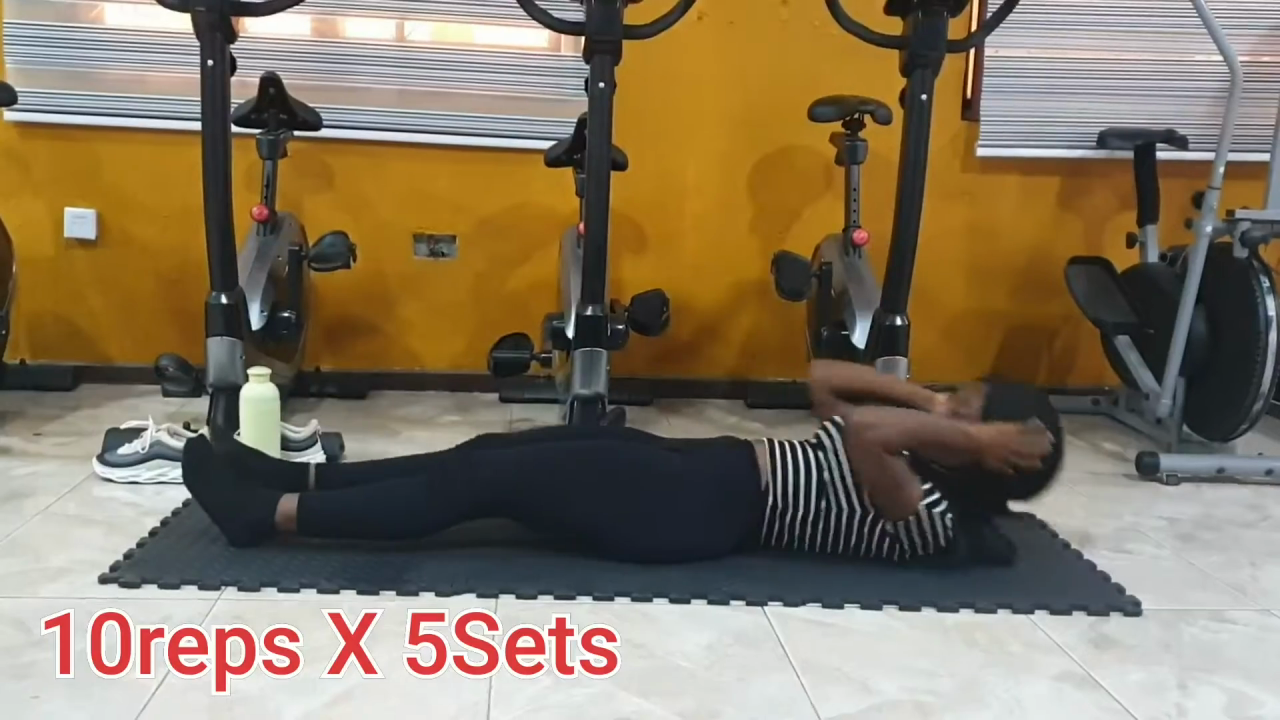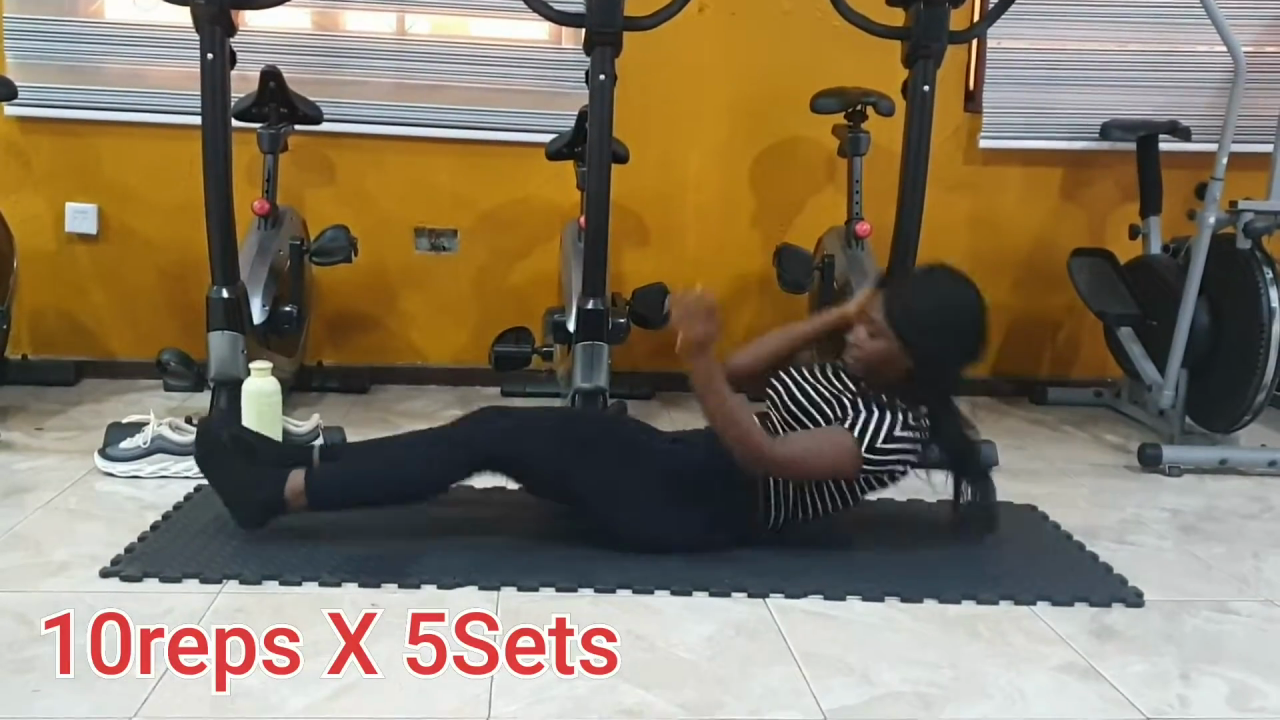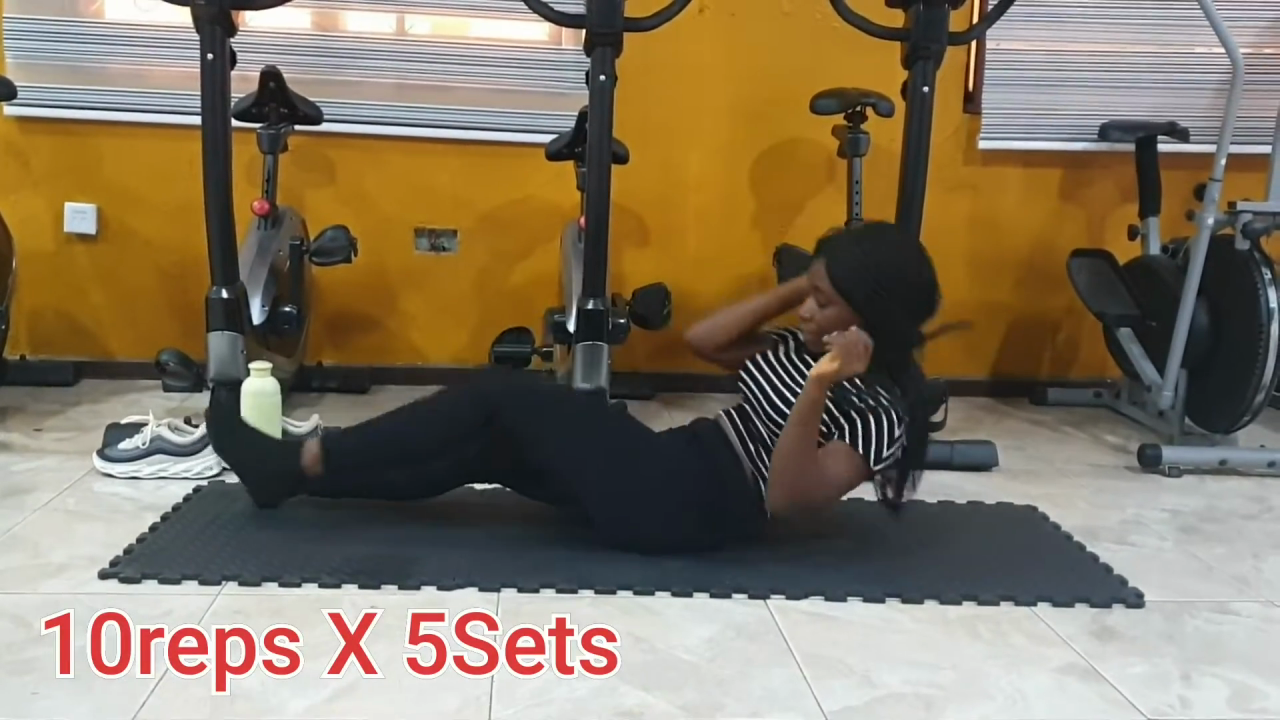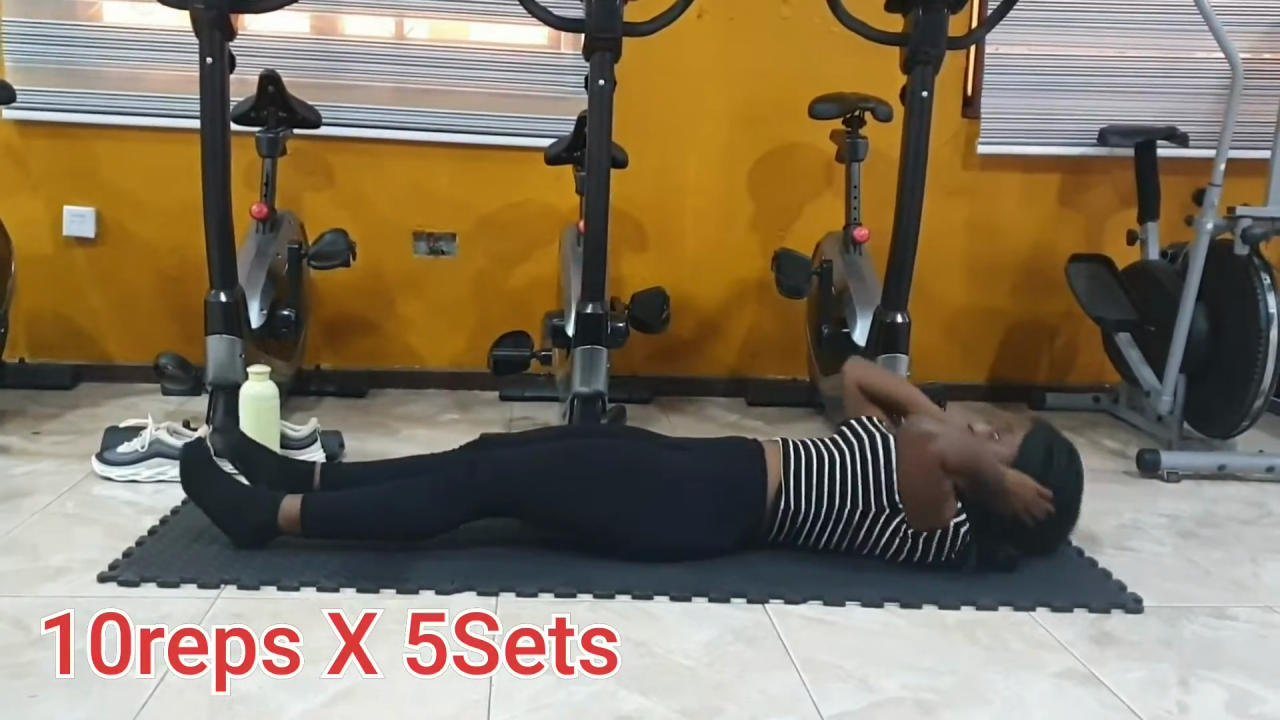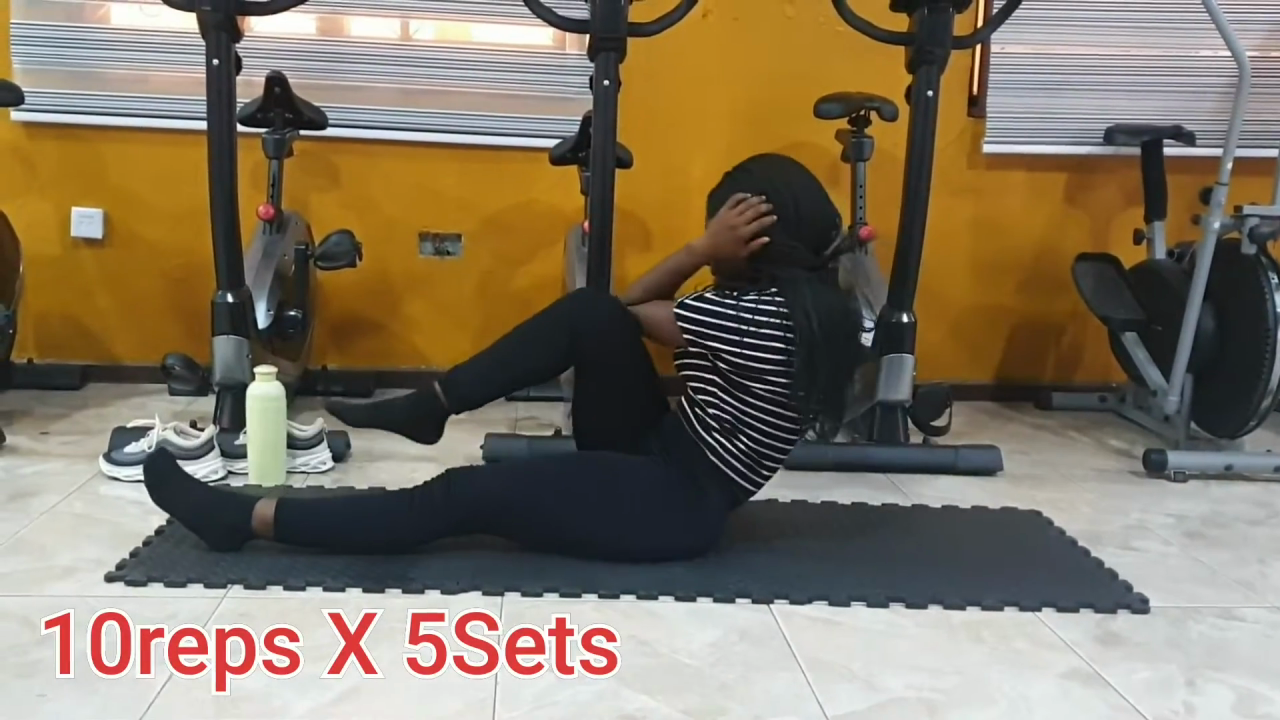
dt=1s
person 1, frame 1
left shoulder: (925, 515)
right shoulder: (909, 457)
left elbow: (871, 433)
right elbow: (823, 376)
left wrist: (968, 437)
right wrist: (926, 402)
left hip: (698, 509)
right hip: (697, 466)
left knee: (481, 483)
right knee: (487, 452)
left ankle: (267, 515)
right ankle: (301, 478)
person 1, frame 2
left shoulder: (897, 430)
right shoulder: (855, 372)
left elbow: (765, 455)
right elbow: (747, 365)
left wrist: (700, 361)
right wrist: (834, 320)
left hip: (696, 506)
right hip: (685, 469)
left knee: (493, 440)
right knee: (495, 429)
left ankle: (281, 489)
right ankle: (294, 469)
person 1, frame 3
left shoulder: (878, 420)
right shoulder: (805, 347)
left elbow: (786, 497)
right elbow: (702, 339)
left wrist: (820, 390)
right wrist: (795, 290)
left hip: (679, 509)
right hip: (669, 473)
left knee: (493, 396)
right knee: (479, 454)
left ankle: (301, 461)
right ankle: (291, 471)
person 1, frame 4
left shoulder: (941, 523)
right shoulder: (910, 459)
left elbow: (936, 446)
right elbow: (854, 375)
left wrist: (1006, 491)
right wrist: (940, 412)
left hip: (702, 509)
right hip: (707, 467)
left knee: (488, 483)
right knee: (493, 452)
left ankle: (272, 513)
right ankle: (303, 475)
person 1, frame 5
left shoulder: (758, 315)
right shoulder: (804, 303)
left elbow: (635, 308)
left wrist: (707, 247)
right wrist: (714, 253)
left hip: (674, 507)
right hip: (658, 460)
left knee: (461, 498)
right knee: (584, 313)
left ankle: (244, 518)
right ankle: (425, 408)
